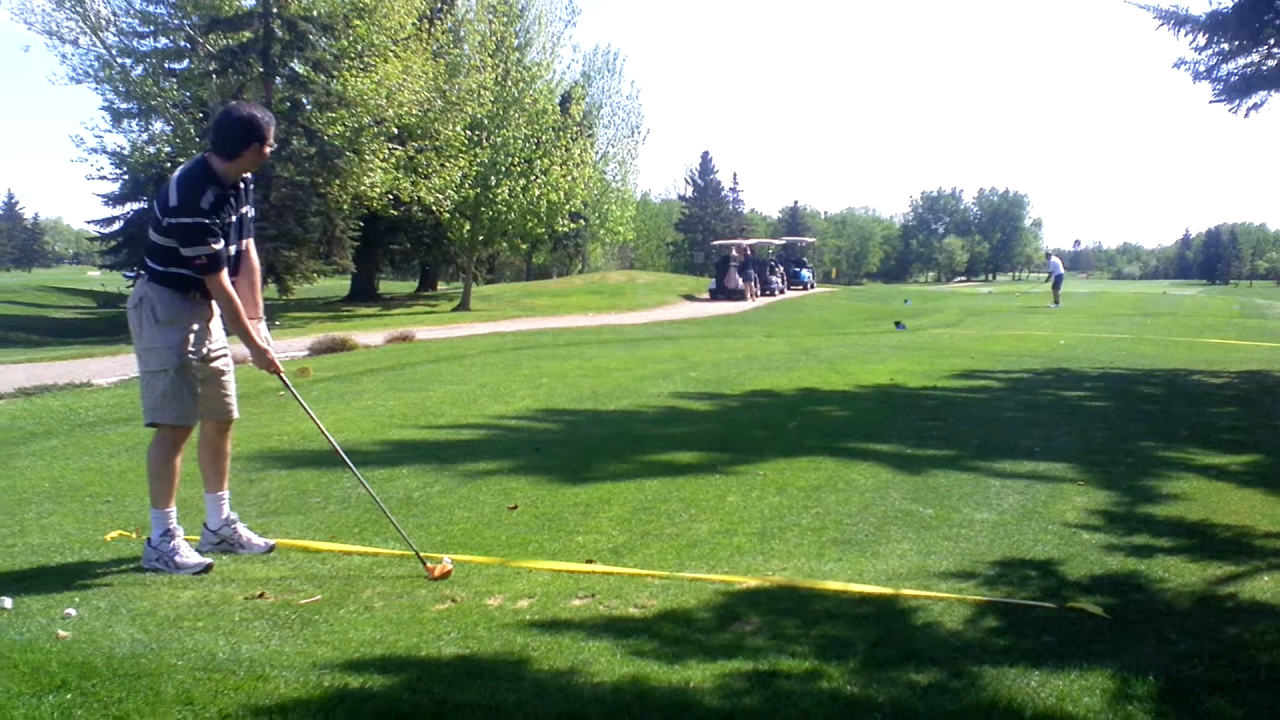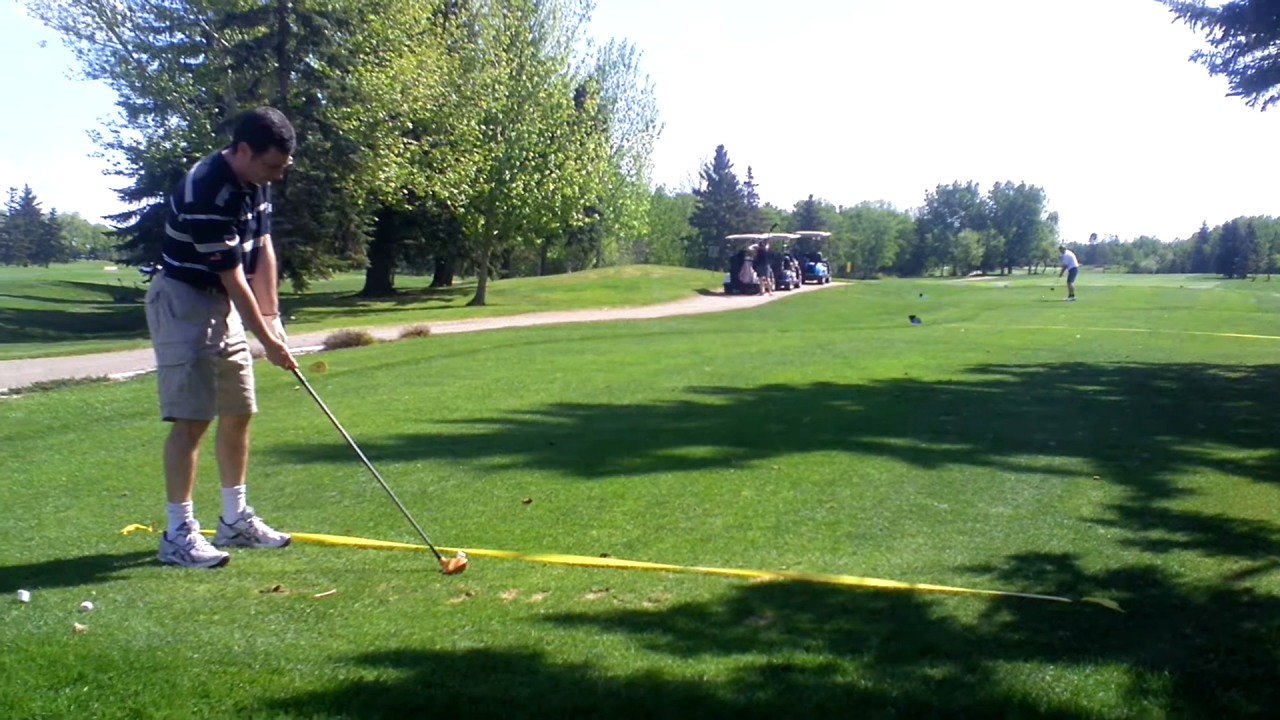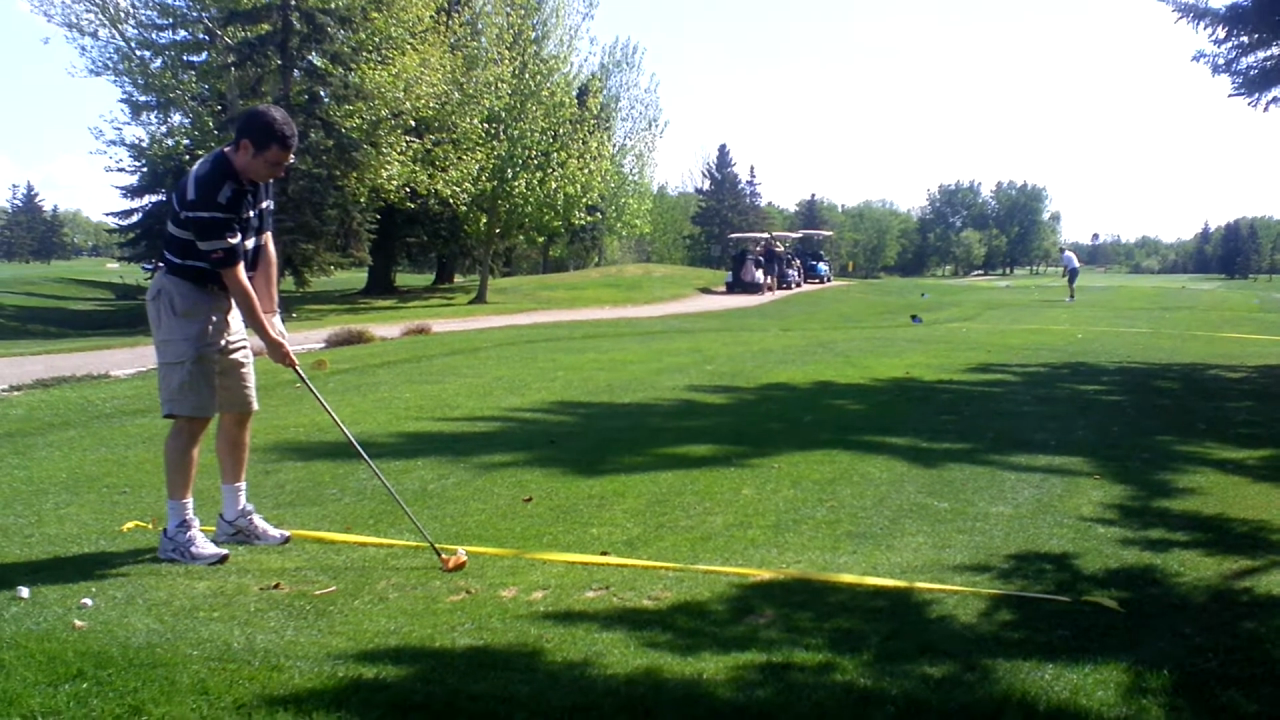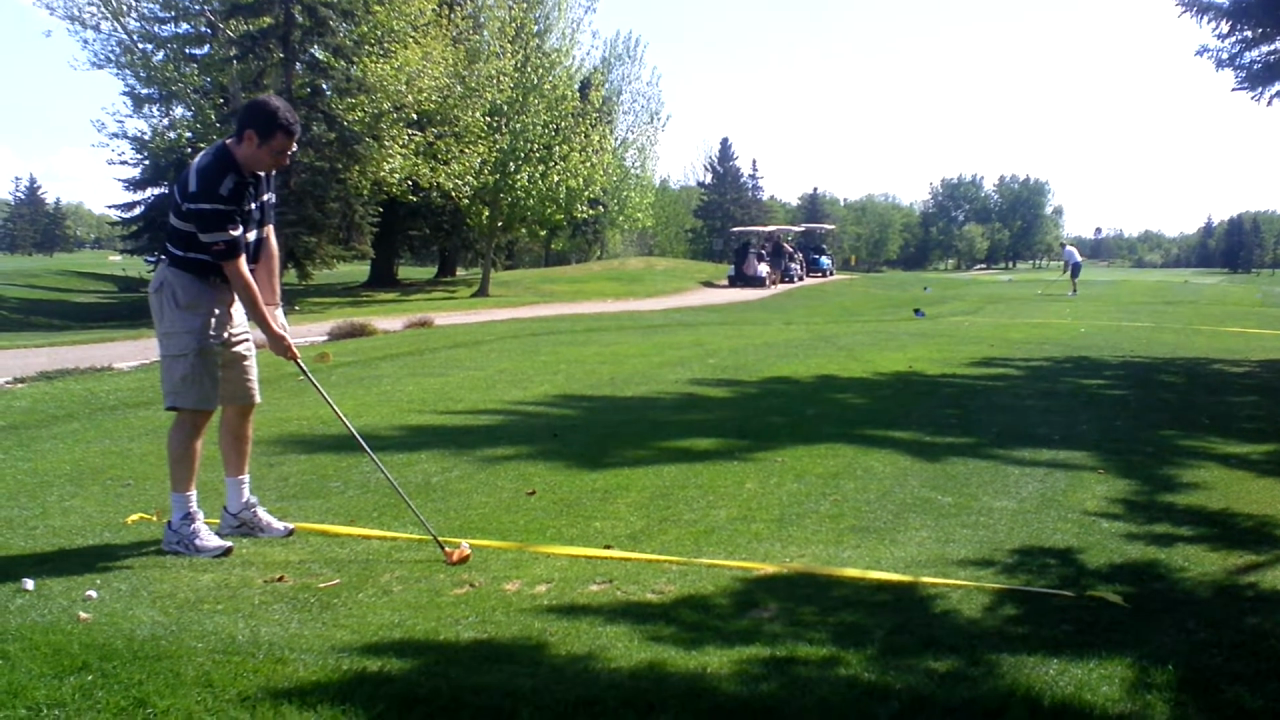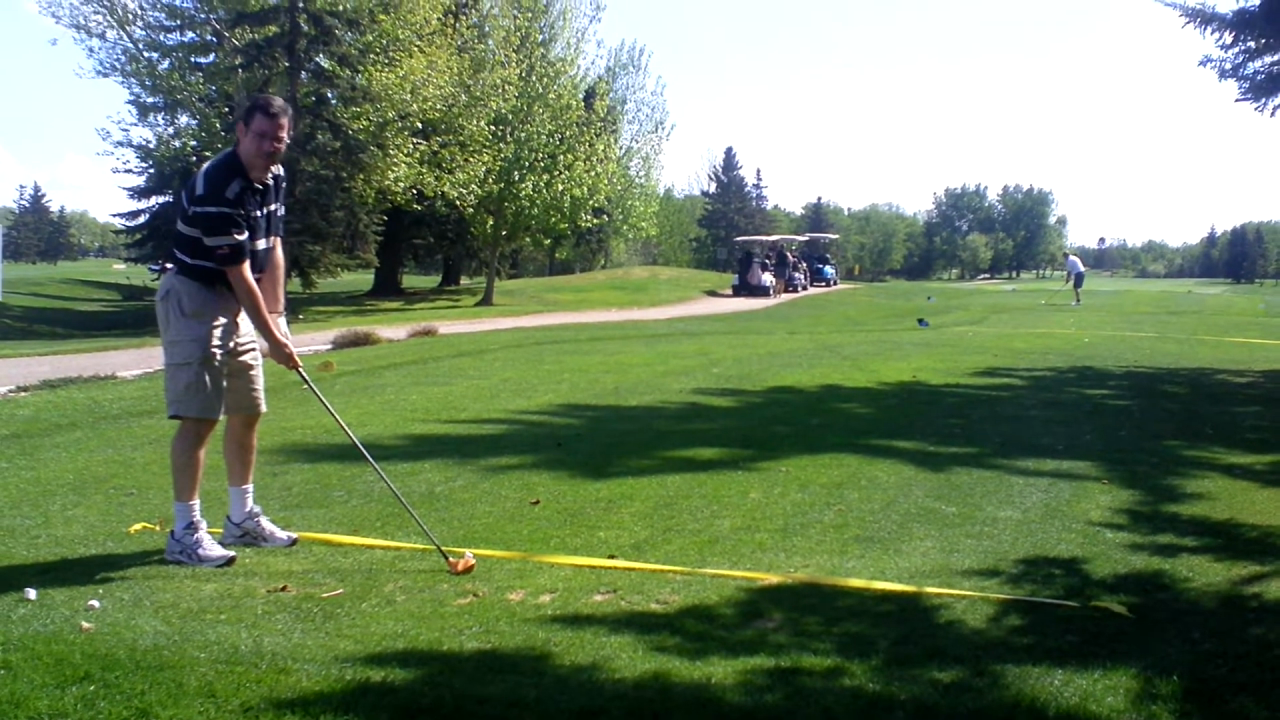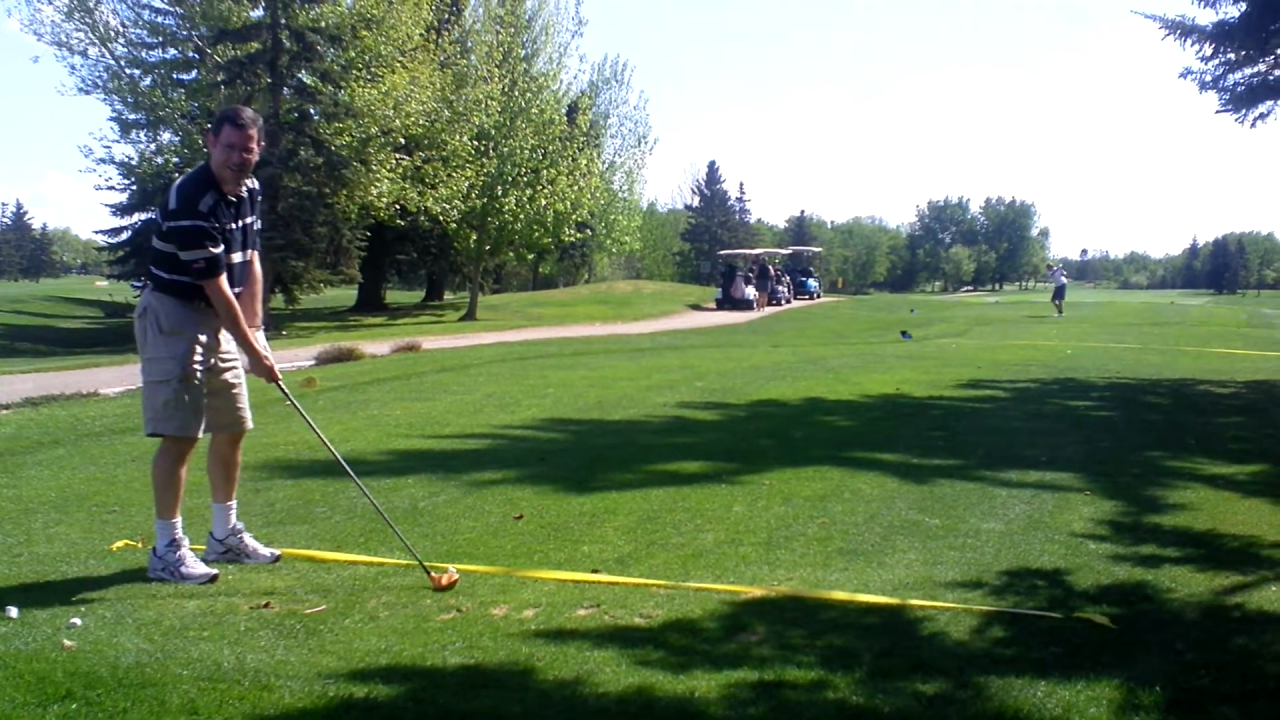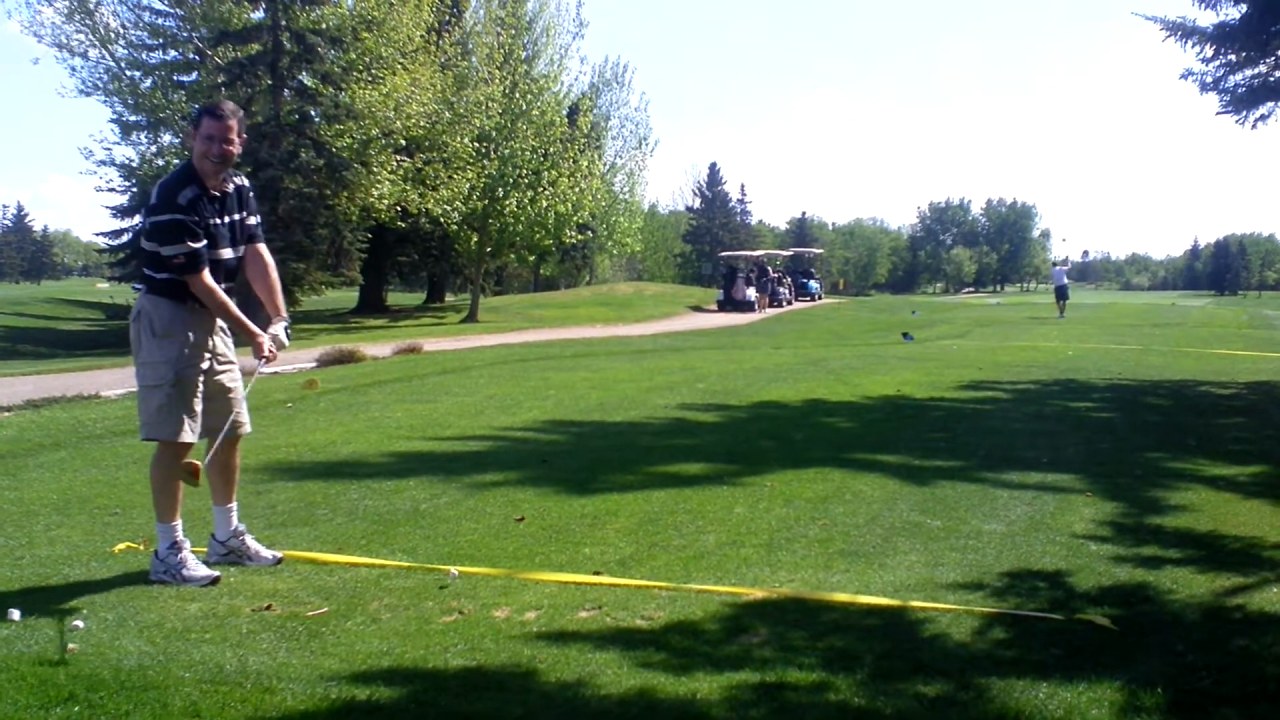
dt=0.5s
person 1, frame 1
left shoulder: (238, 183)
right shoulder: (192, 197)
left elbow: (245, 253)
right elbow: (219, 281)
left wrist: (257, 322)
right wrist: (253, 344)
left hip: (204, 306)
right hip: (166, 308)
left knee: (220, 419)
right knee: (175, 423)
left ankle: (219, 525)
right ankle: (162, 539)
person 1, frame 2
left shoulder: (254, 181)
right shoulder: (207, 193)
left elbow: (263, 249)
right elbow: (234, 278)
left wrist: (272, 318)
right wrist: (267, 340)
left hip: (222, 302)
right hip: (183, 303)
left knee: (238, 412)
right knee: (192, 418)
left ankle: (235, 518)
right ankle: (178, 532)
person 1, frame 3
left shoulder: (257, 178)
right shoulder: (209, 191)
left elbow: (264, 247)
right elbow: (236, 275)
left wrist: (272, 315)
right wrist: (268, 337)
left hip: (223, 300)
right hip: (185, 299)
left knee: (238, 410)
right knee: (192, 415)
left ankle: (235, 515)
right ankle: (178, 530)
person 1, frame 4
left shoulder: (259, 170)
right shoulder: (210, 184)
left elbow: (265, 240)
right elbow: (236, 269)
left wrist: (274, 308)
right wrist: (271, 330)
left hip: (225, 293)
right hip: (187, 293)
left knee: (241, 402)
right knee: (195, 407)
left ankle: (239, 508)
right ankle: (182, 522)
person 1, frame 5
left shoulder: (273, 177)
right shoulder: (217, 187)
left elbow: (272, 251)
right elbow: (240, 273)
left wrist: (278, 318)
right wrist: (272, 337)
left hip: (234, 302)
right hip: (194, 300)
left knee: (246, 412)
right knee: (199, 416)
left ankle: (242, 518)
right ankle: (186, 531)
person 1, frame 6
left shoulder: (249, 190)
right shoulder: (190, 201)
left elbow: (250, 265)
right elbow: (217, 287)
left wrist: (256, 332)
right wrist: (252, 351)
left hip: (216, 318)
right hip: (174, 317)
left knee: (231, 429)
right knee: (180, 433)
left ankle: (226, 534)
right ankle: (167, 549)
person 1, frame 7
left shoulder: (239, 188)
right shoulder: (173, 198)
left elbow: (256, 254)
right elbow: (200, 281)
left wrist: (277, 319)
right wrist: (250, 333)
left hip: (214, 319)
right hip: (169, 319)
left knee: (229, 431)
right knee: (174, 438)
left ankle: (227, 537)
right ankle: (169, 552)
